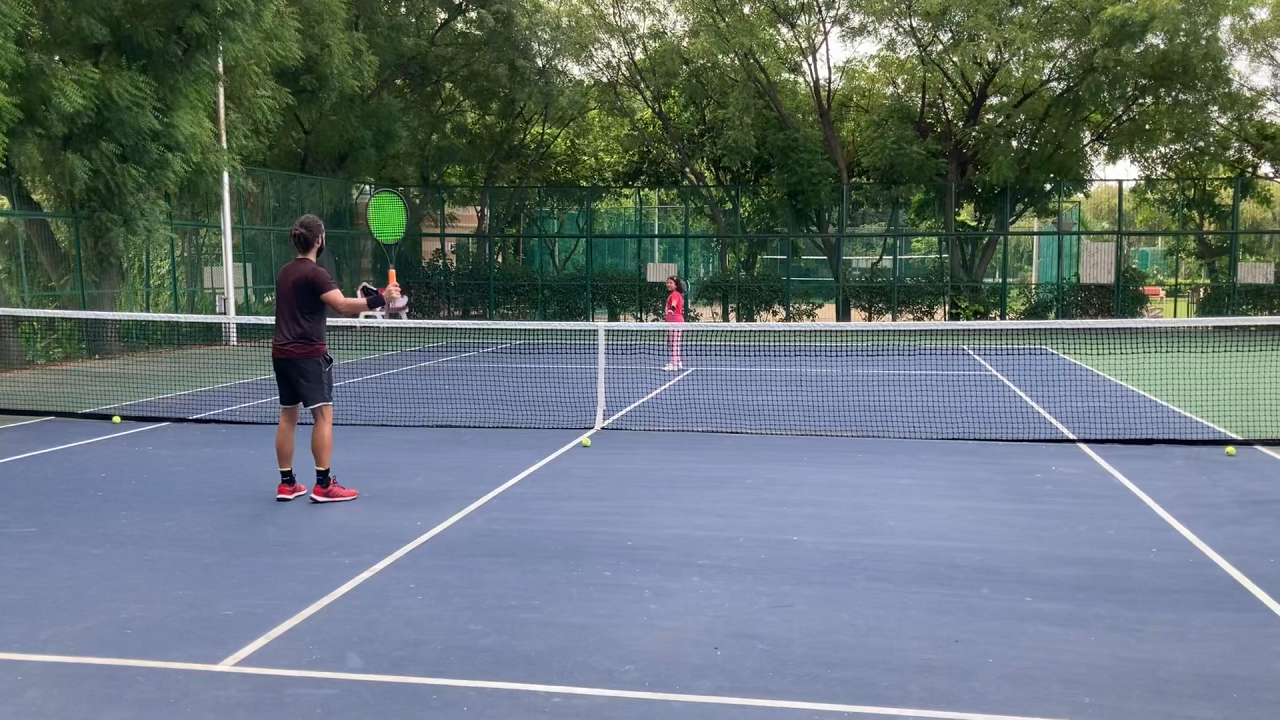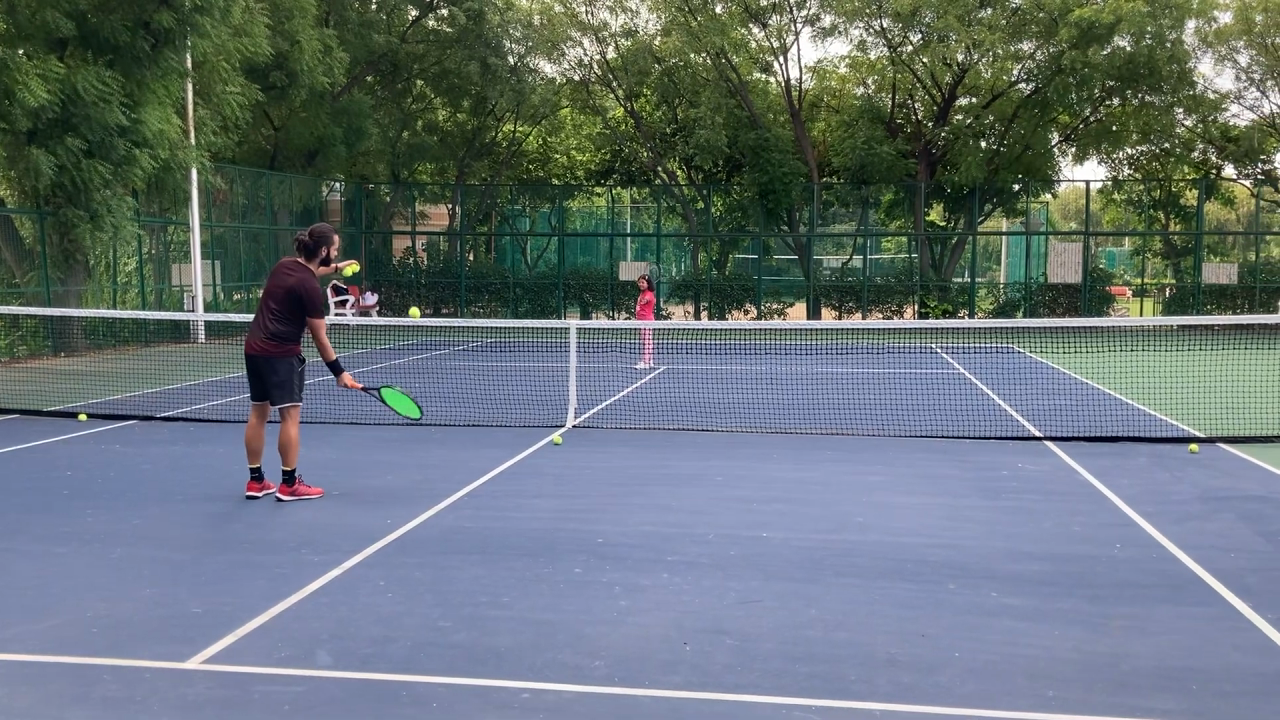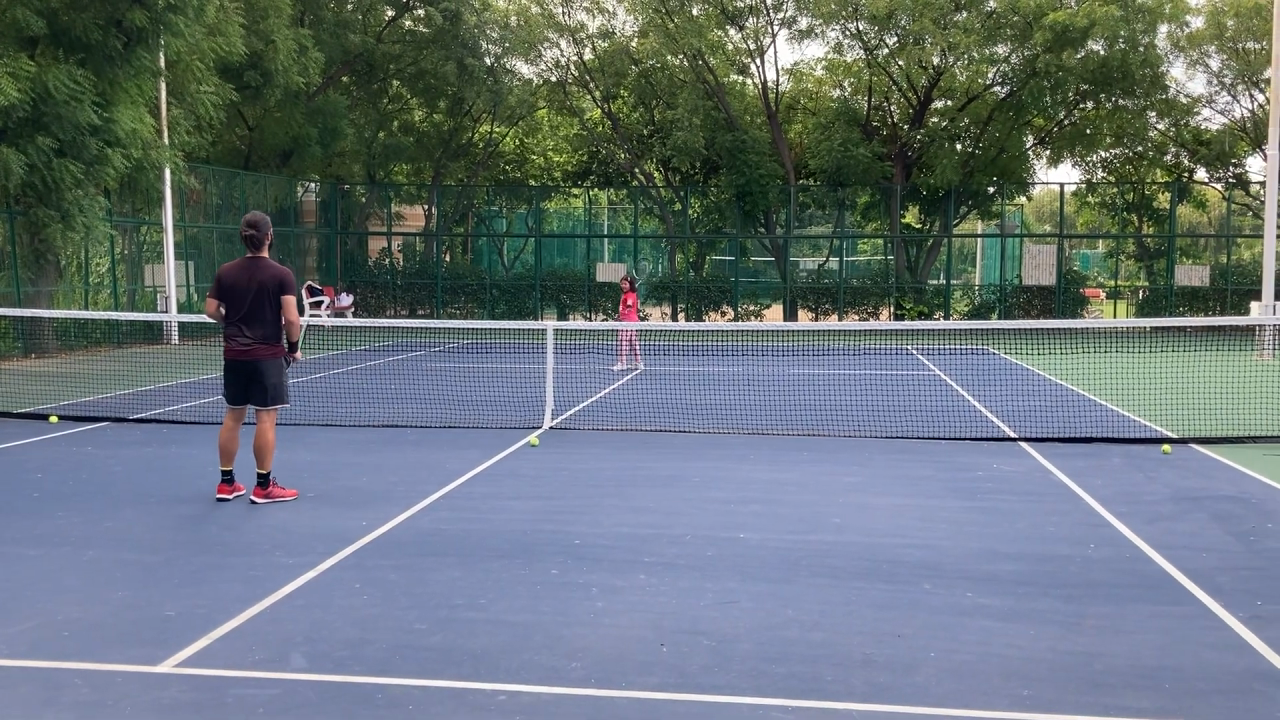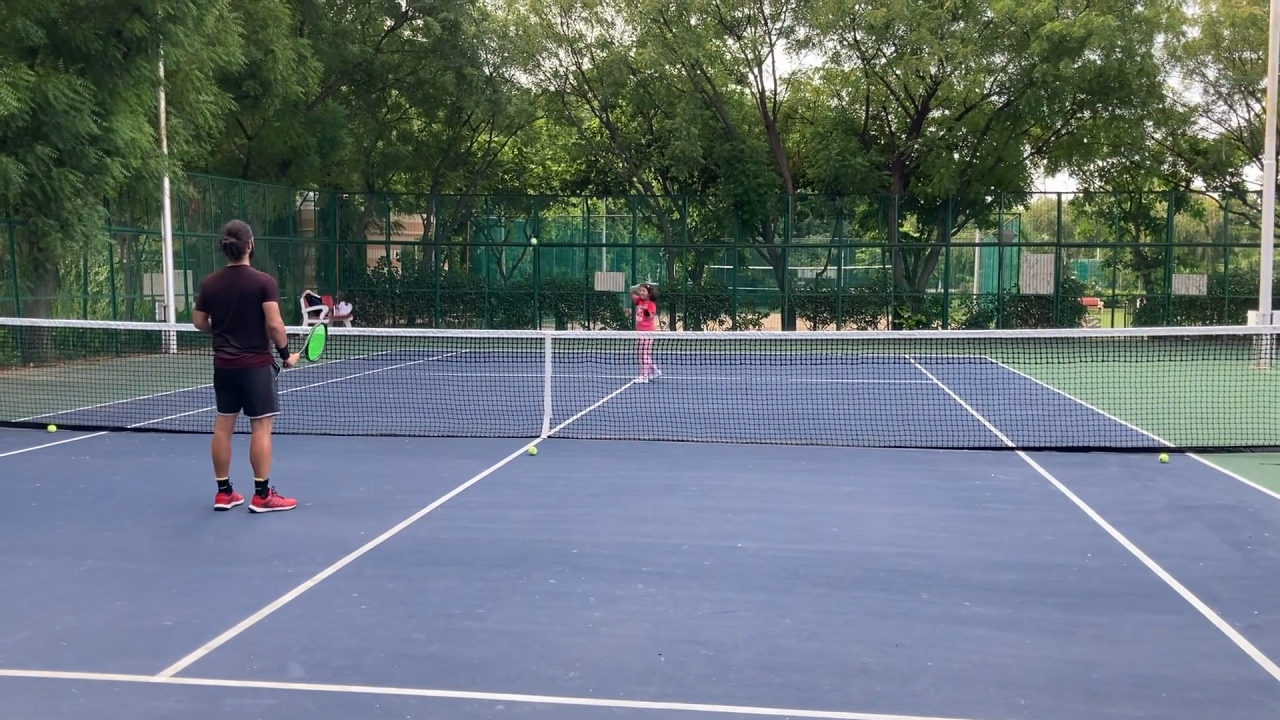
dt=1s
person 1, frame 1
left shoulder: (284, 272)
right shoulder: (314, 273)
right elbow: (342, 305)
right wrist: (380, 299)
left hip: (282, 353)
right hip: (308, 354)
left knee: (288, 416)
right knee: (323, 416)
left ankle: (286, 483)
right ankle: (323, 484)
person 1, frame 2
left shoulder: (283, 265)
right shoulder: (311, 289)
right elbow: (320, 337)
left wrist: (336, 267)
right wrist: (339, 372)
left hip: (255, 348)
right hip: (281, 354)
left knee: (258, 413)
right knee: (290, 416)
left ankle: (255, 480)
right ankle: (289, 484)
person 1, frame 3
left shoulder: (226, 271)
right shoulder: (281, 274)
left elbow: (211, 310)
right elbow: (291, 318)
right wrist: (294, 348)
left hip: (234, 355)
right hip: (267, 355)
left knee: (232, 417)
right knee: (266, 419)
left ankle: (227, 483)
right ankle: (263, 486)
person 1, frame 4
left shoulder: (210, 283)
right shoulder: (263, 282)
left elbow: (199, 322)
right elbow: (274, 324)
right wrist: (285, 354)
left hip: (224, 365)
right hip: (256, 364)
left knee: (223, 426)
right knee: (261, 427)
left ankle: (223, 492)
right ankle: (262, 495)
